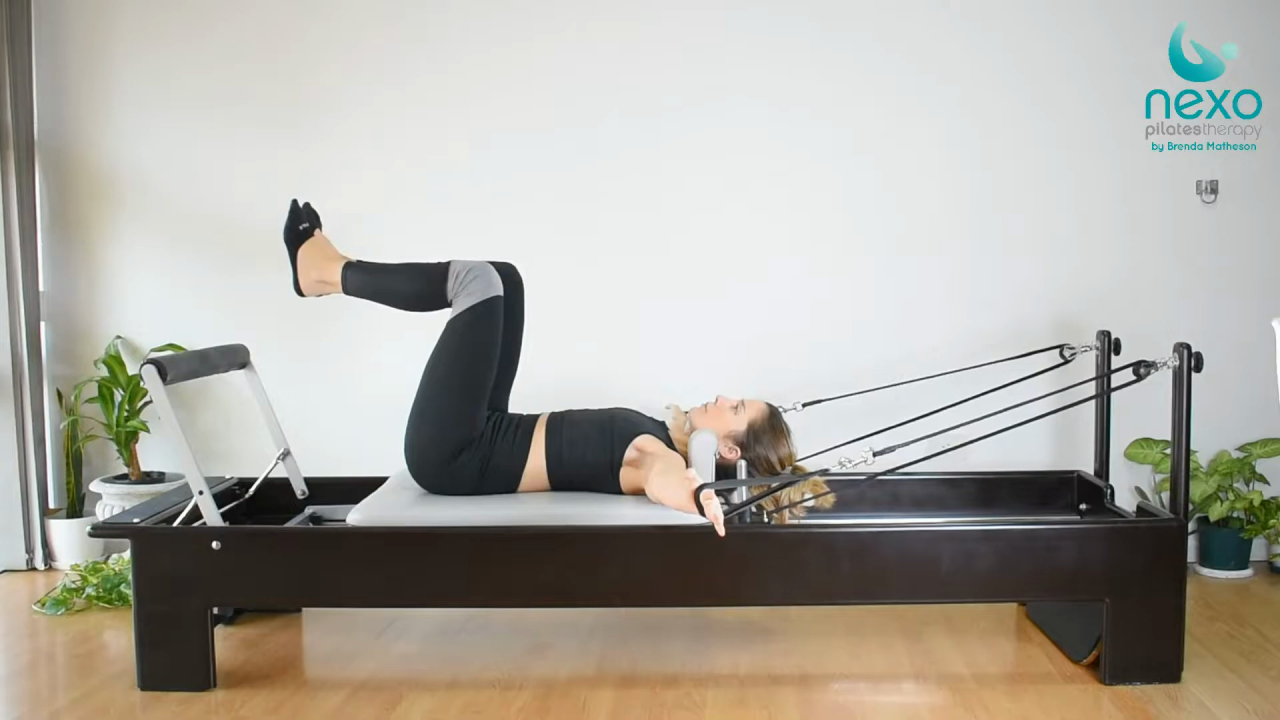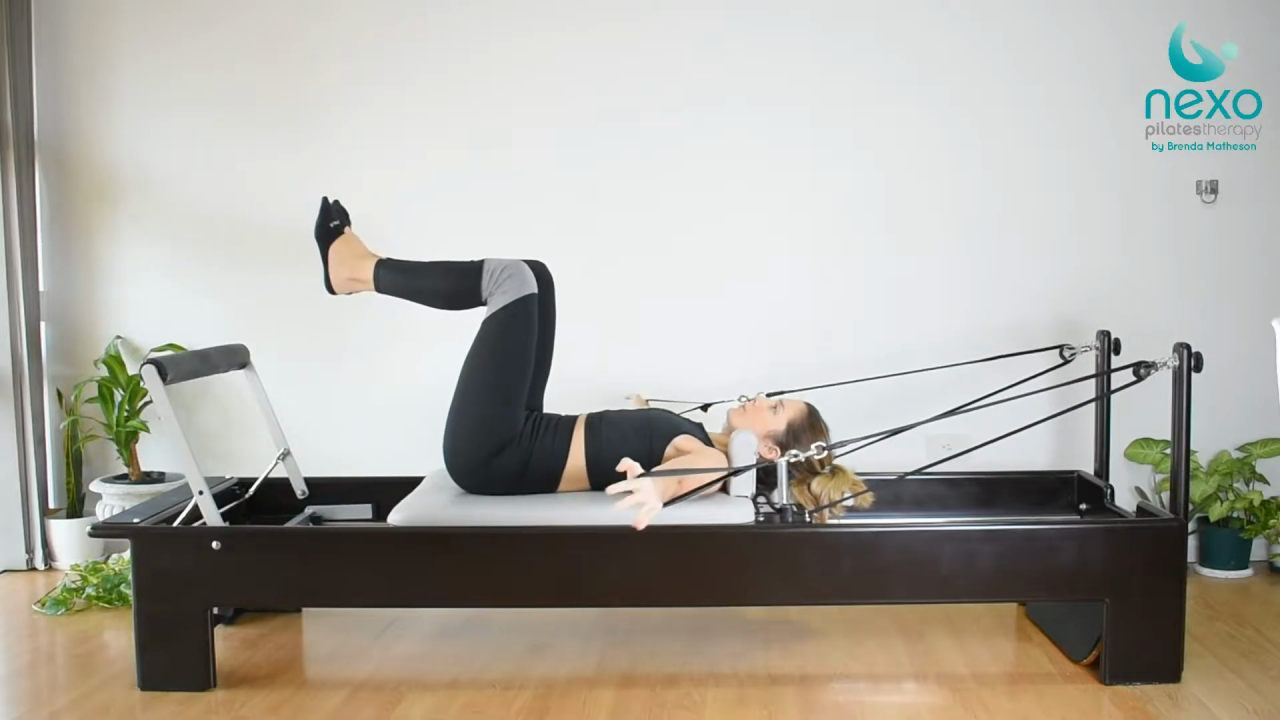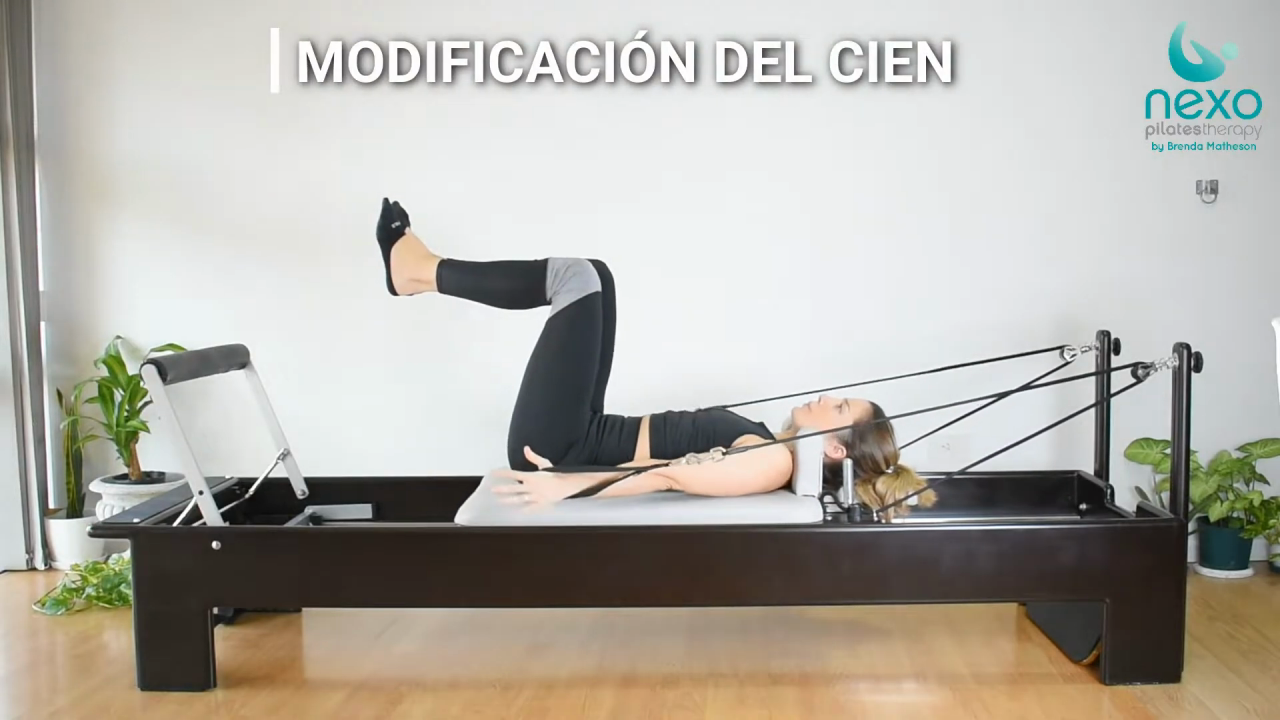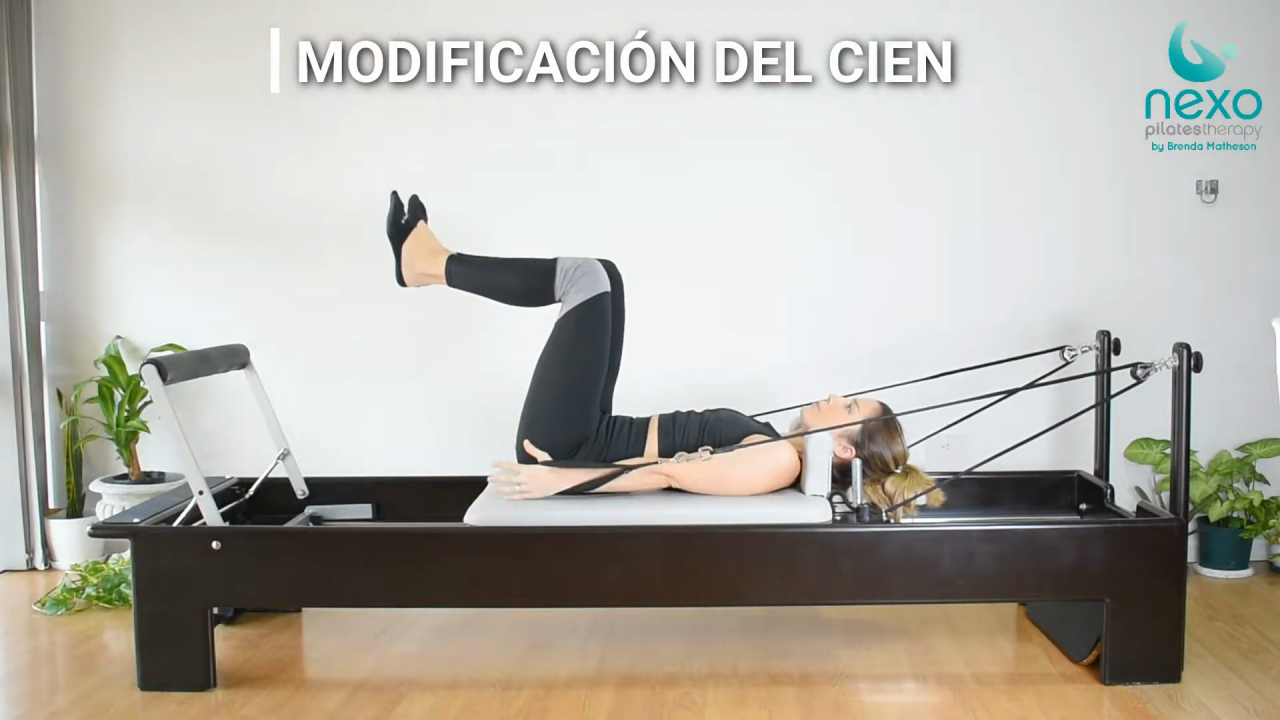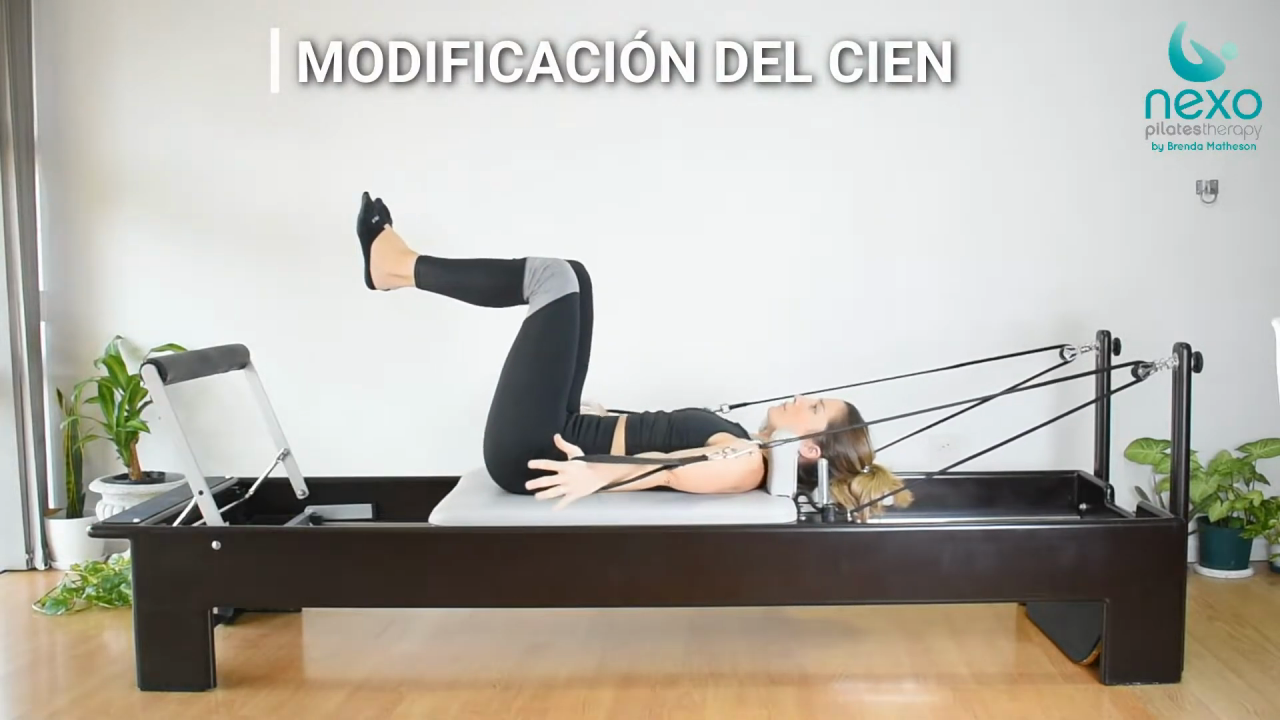
dt=1s
person 1, frame 1
left shoulder: (673, 463)
right shoulder: (671, 442)
left elbow: (663, 480)
left wrist: (696, 495)
right wrist: (679, 417)
left hip: (454, 458)
right hip: (488, 440)
left knee: (478, 280)
right knee: (499, 279)
left ankle: (331, 273)
right ankle: (335, 273)
person 1, frame 2
left shoulder: (713, 466)
right shoulder: (708, 446)
left elbow: (677, 478)
left wrist: (648, 489)
right wrist: (646, 407)
left hip: (492, 458)
right hip: (518, 444)
left knee: (512, 279)
right knee: (530, 278)
left ankle: (361, 270)
right ankle: (363, 271)
person 1, frame 3
left shoulder: (773, 465)
right shoulder: (766, 444)
left elbow: (672, 476)
left wrist: (569, 484)
left hip: (556, 451)
right hip: (580, 445)
left knee: (576, 279)
right knee: (590, 277)
left ankle: (425, 272)
right ankle: (425, 274)
person 1, frame 4
left shoulder: (780, 463)
right shoulder: (774, 445)
left elbow: (670, 475)
left wrist: (561, 479)
left hip: (567, 453)
right hip: (587, 445)
left knee: (585, 277)
right knee: (599, 276)
left ankle: (434, 263)
right ankle: (434, 265)
person 1, frame 5
left shoulder: (745, 465)
right shoulder: (743, 443)
left elbow: (666, 469)
left wrist: (602, 474)
left hip: (532, 456)
right hip: (562, 441)
left knee: (554, 278)
right knee: (569, 277)
left ankle: (401, 267)
right ankle: (403, 269)
